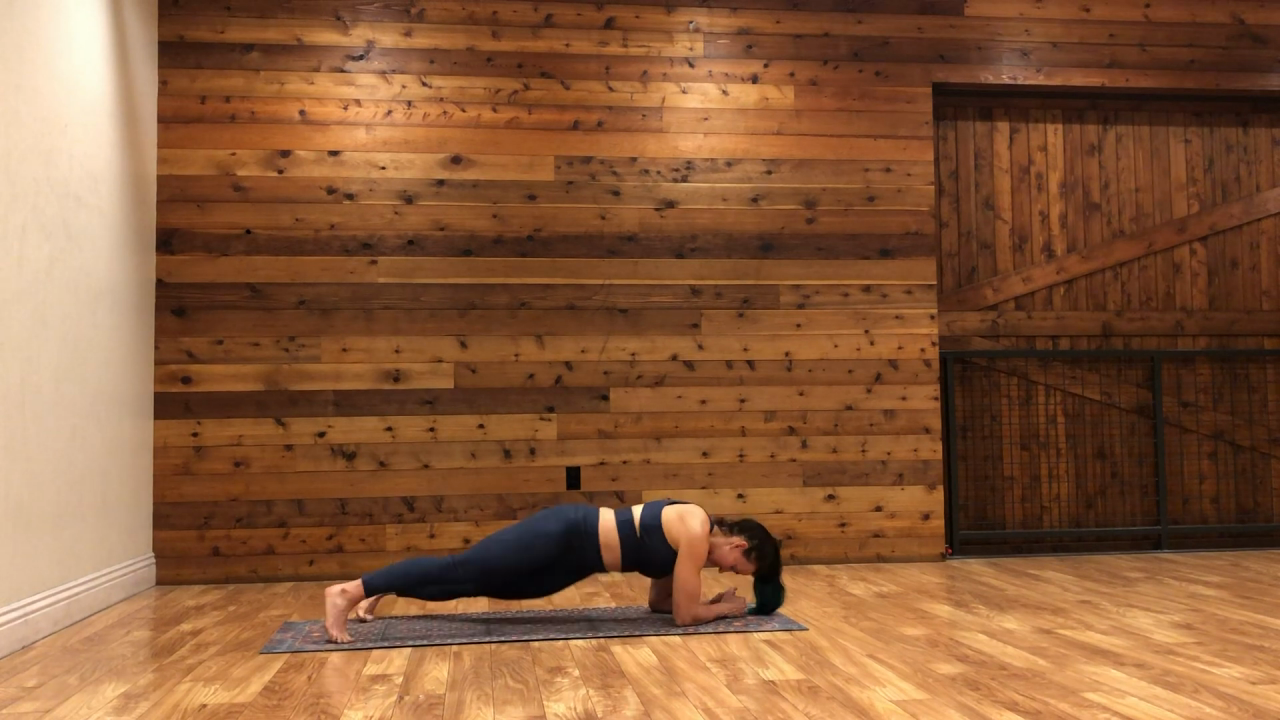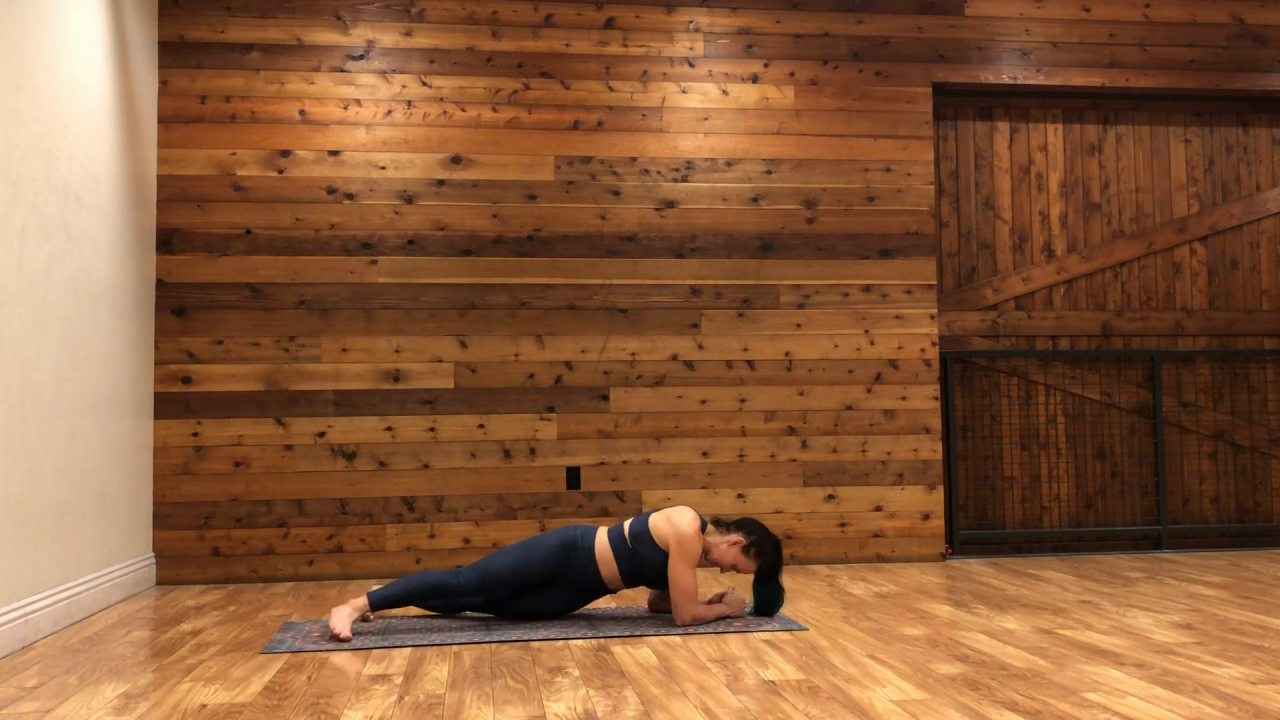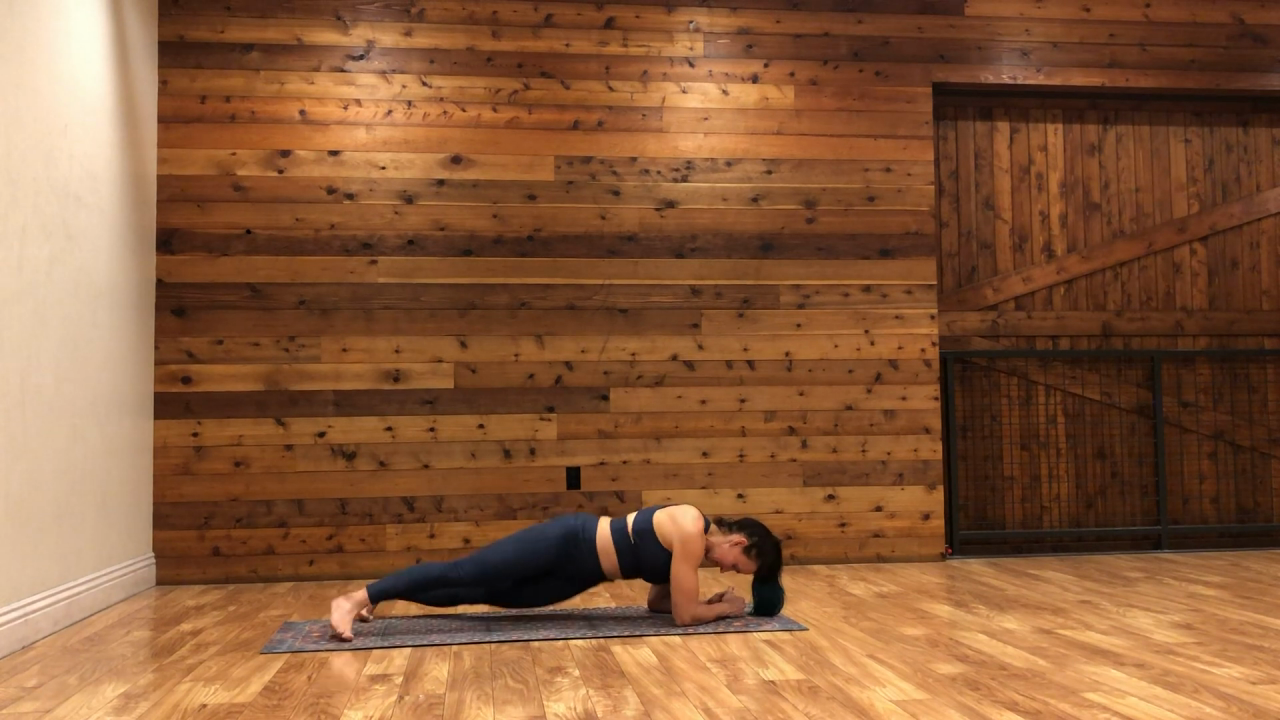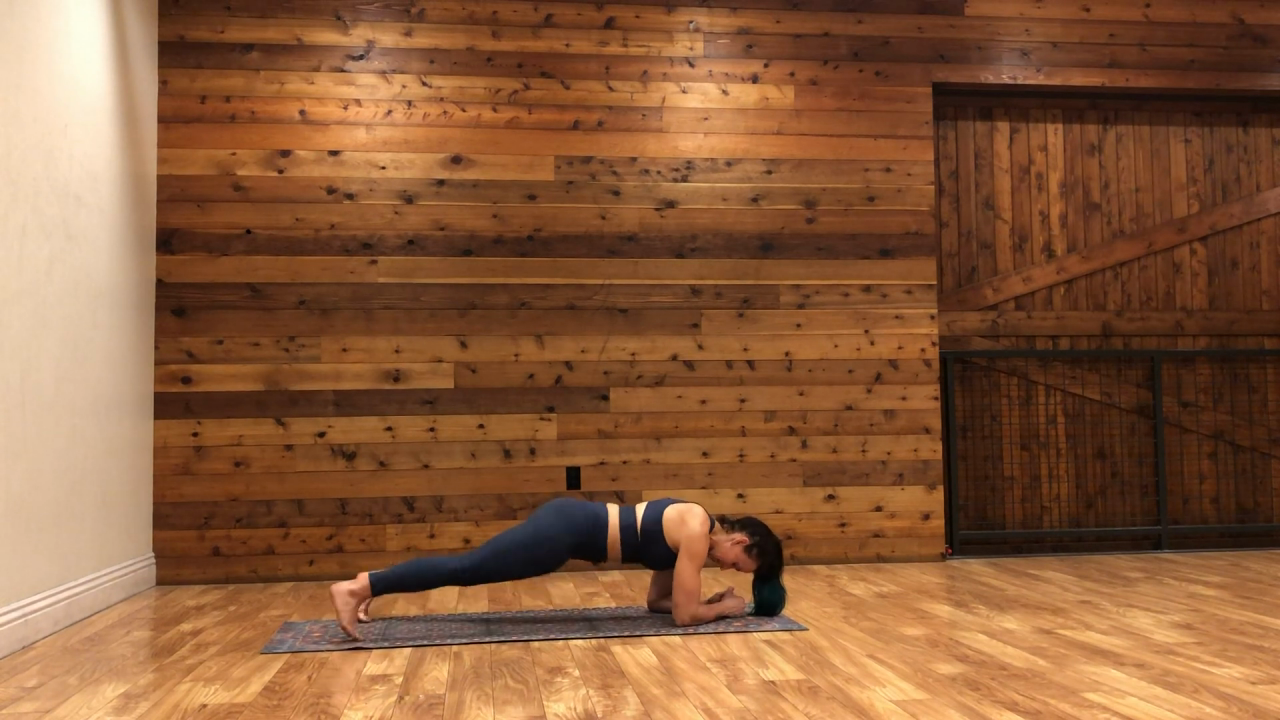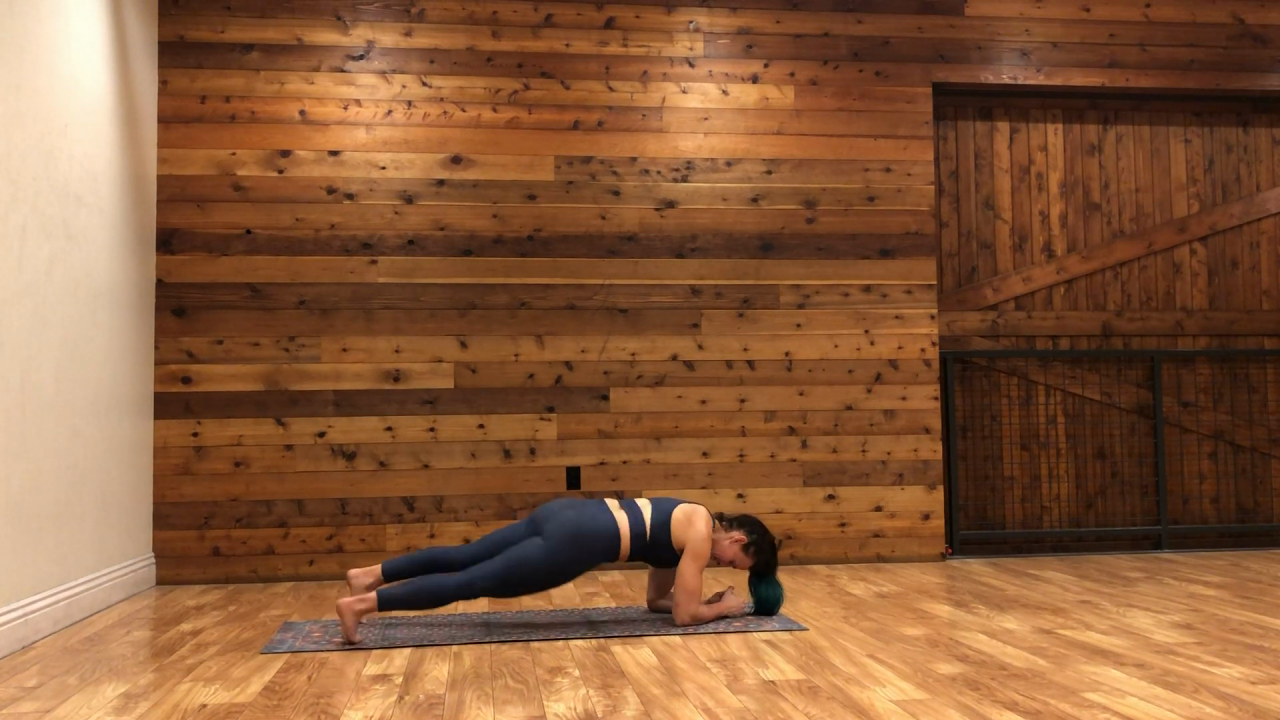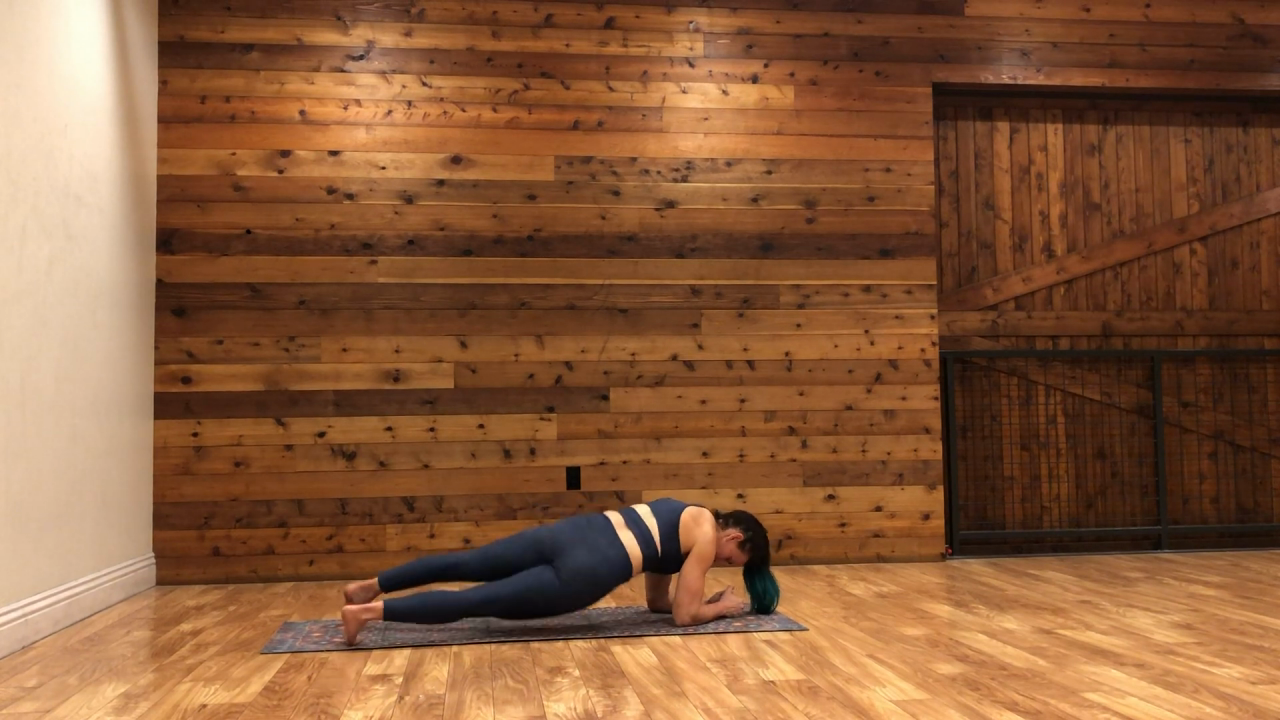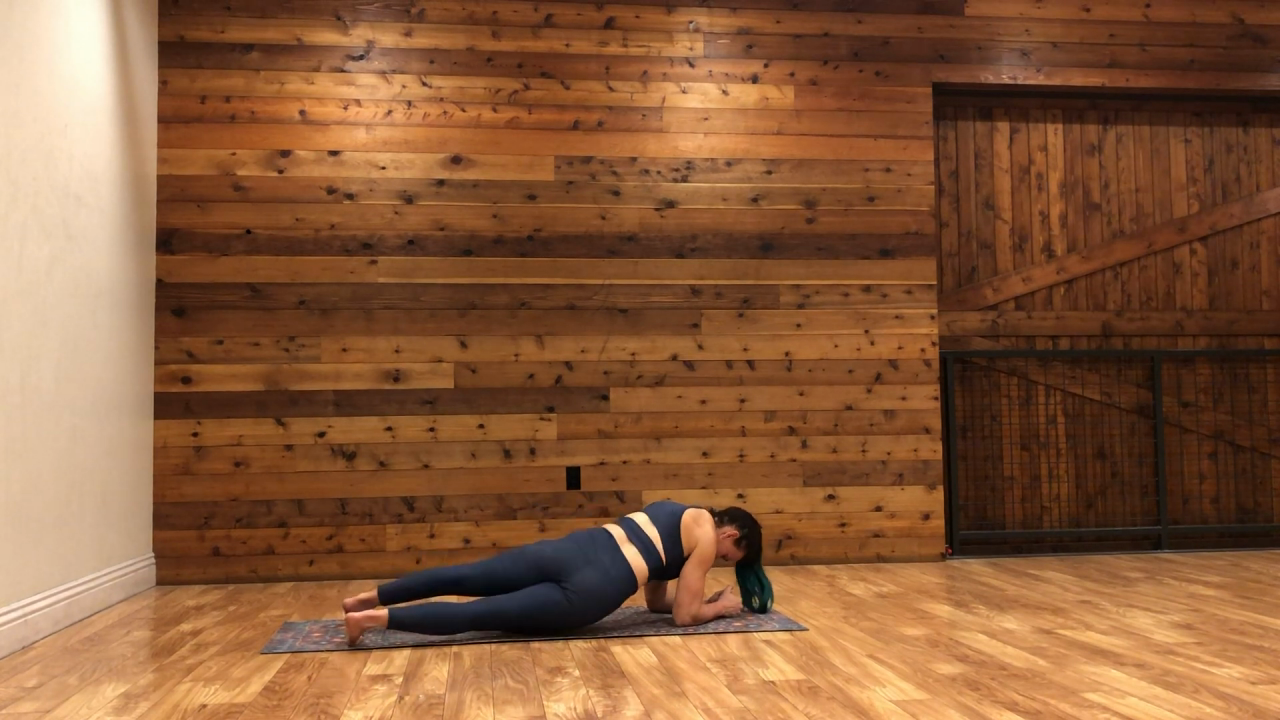
dt=0.2s
person 1, frame 1
left shoulder: (690, 536)
right shoulder: (695, 532)
left elbow: (660, 601)
right elbow: (685, 615)
left wrist: (712, 601)
right wrist: (724, 608)
left hip: (574, 556)
right hip: (565, 533)
left knee: (475, 585)
right knee: (458, 570)
left ankle: (379, 589)
right ankle: (348, 592)
person 1, frame 2
left shoulder: (696, 542)
right shoulder: (686, 532)
left elbow: (660, 601)
right elbow: (684, 615)
left wrist: (711, 601)
right wrist: (724, 609)
right hip: (565, 554)
left knee: (478, 602)
right knee: (463, 584)
left ankle: (379, 598)
right ankle: (356, 604)
person 1, frame 3
left shoulder: (692, 537)
right shoulder: (690, 533)
left elbow: (659, 601)
right elbow: (684, 615)
left wrist: (710, 601)
right wrist: (724, 608)
left hip: (575, 570)
right hip: (565, 542)
left knee: (481, 592)
right knee: (459, 577)
left ankle: (375, 592)
right ankle: (353, 598)
person 1, frame 4
left shoulder: (689, 528)
right shoulder: (697, 534)
left elbow: (658, 600)
right elbow: (684, 615)
left wrist: (709, 599)
right wrist: (724, 608)
left hip: (568, 520)
right hip: (567, 528)
left knee: (468, 567)
right knee: (462, 569)
left ankle: (372, 579)
right ankle: (353, 591)
person 1, frame 5
left shoulder: (687, 520)
right shoulder: (702, 533)
left elbow: (657, 599)
right elbow: (683, 614)
left wrist: (706, 599)
right wrist: (723, 607)
left hip: (567, 513)
right hip: (578, 537)
left knee: (463, 558)
right knee: (470, 583)
left ankle: (370, 576)
right ankle: (361, 605)
person 1, frame 6
left shoulder: (679, 514)
right shoulder: (706, 535)
left elbow: (657, 599)
right elbow: (684, 615)
left wrist: (705, 599)
right wrist: (723, 607)
left hip: (570, 531)
right hip: (586, 570)
left knee: (463, 564)
right knee: (475, 601)
left ankle: (366, 587)
right ankle: (368, 612)
person 1, frame 7
left shoulder: (675, 513)
right shoulder: (706, 536)
left elbow: (656, 600)
right elbow: (684, 615)
left wrist: (705, 600)
right wrist: (721, 606)
left hip: (570, 548)
right hip: (590, 588)
left knee: (465, 578)
right knee: (478, 614)
left ankle: (366, 598)
right ankle: (373, 619)
